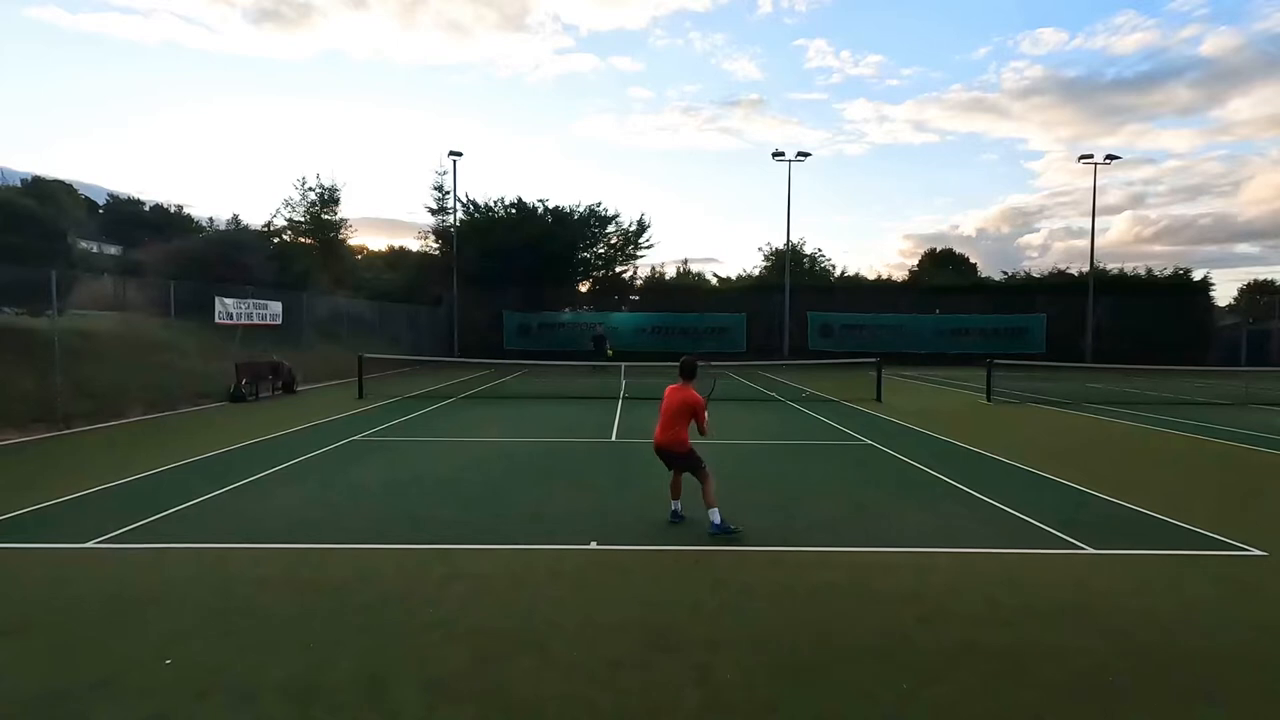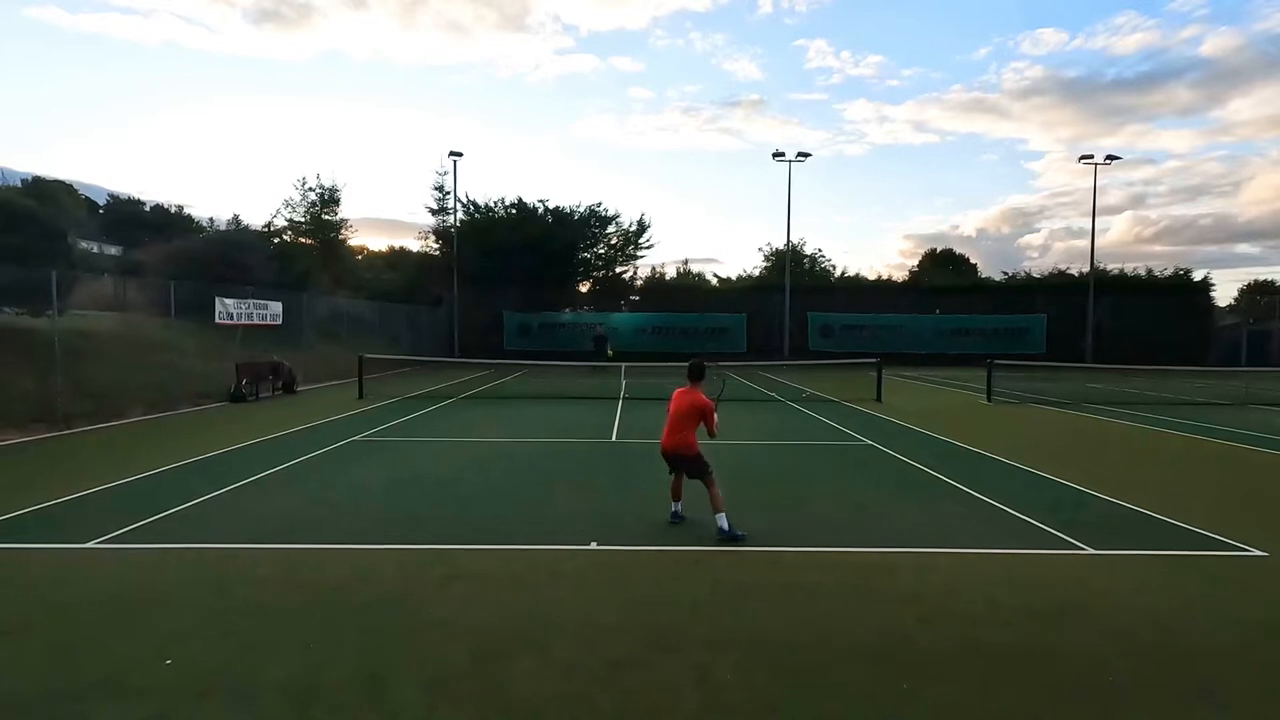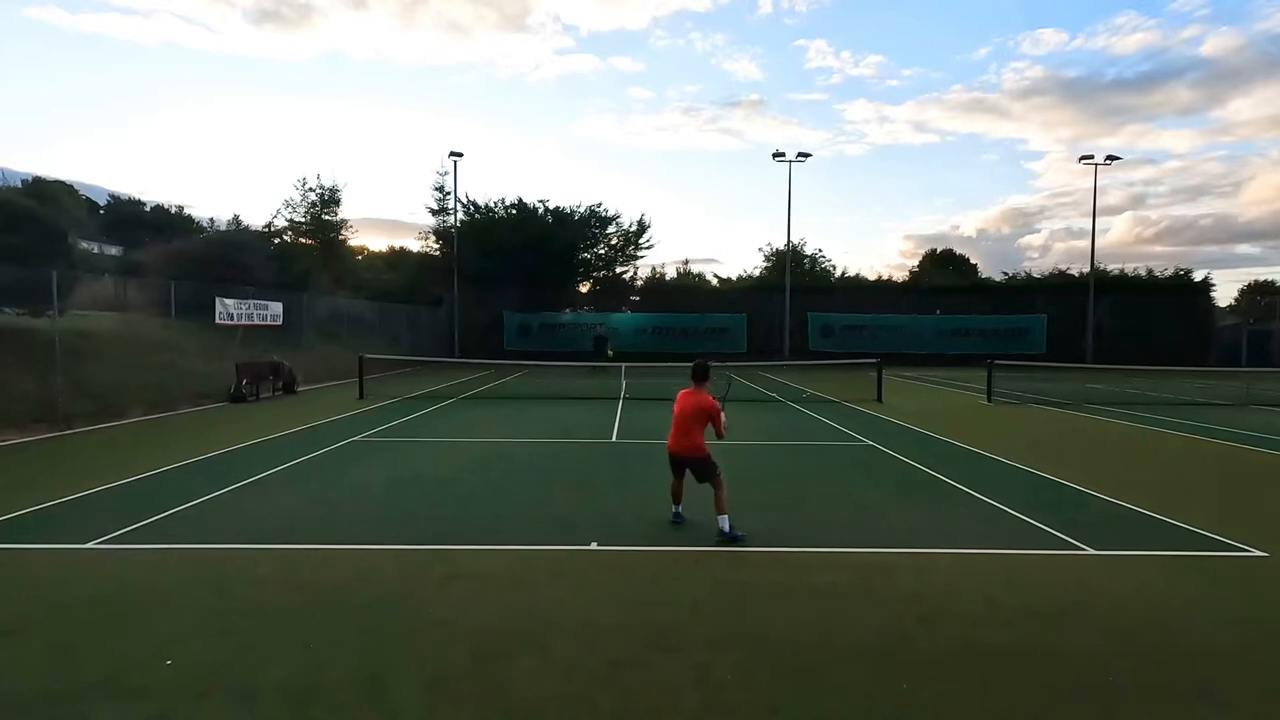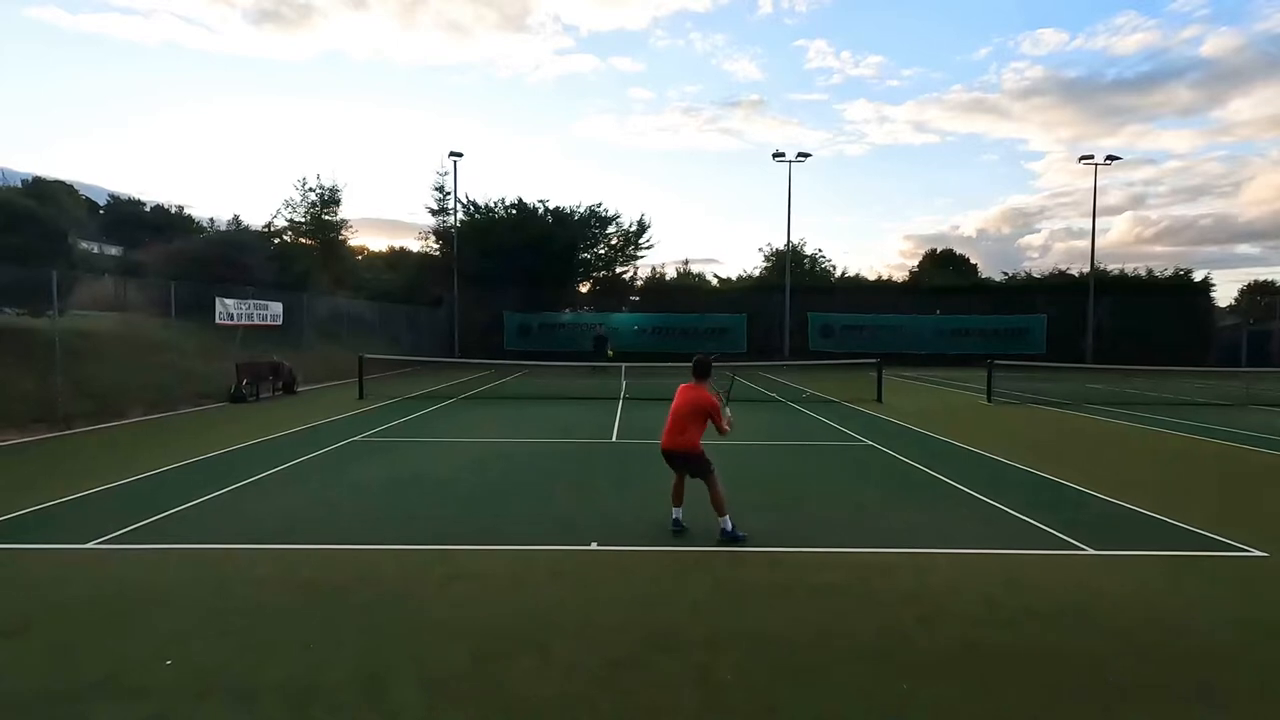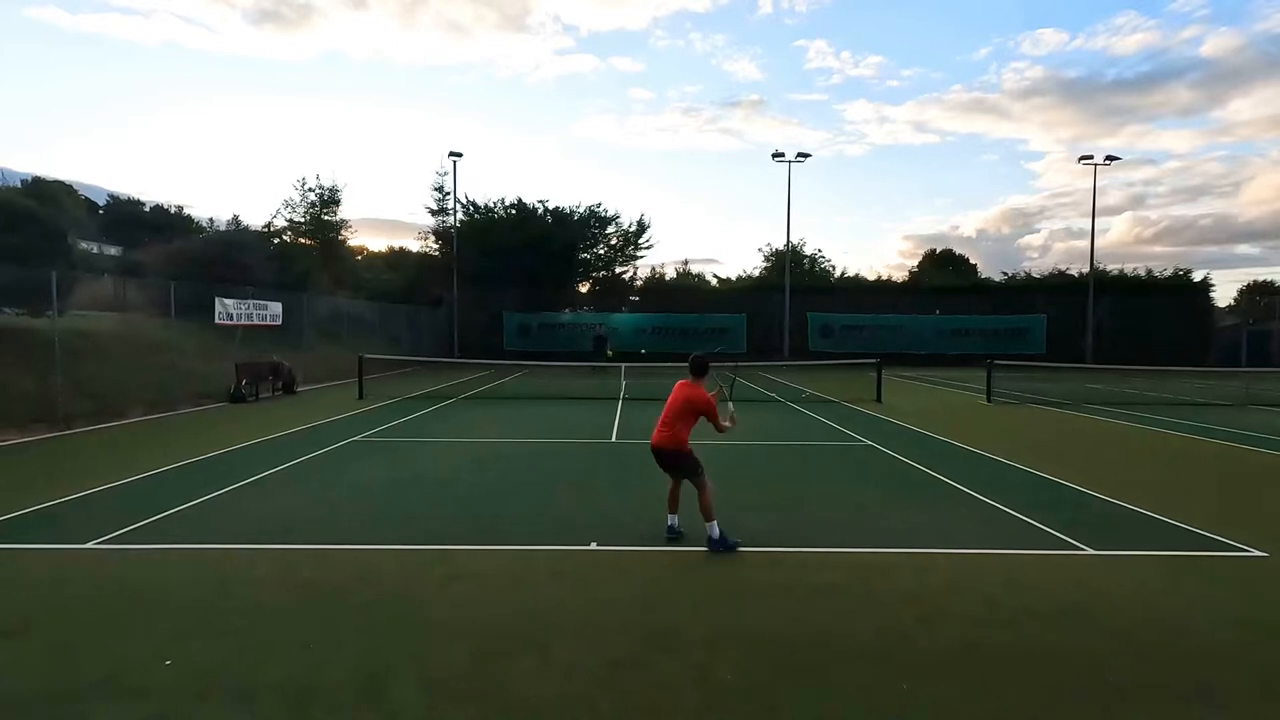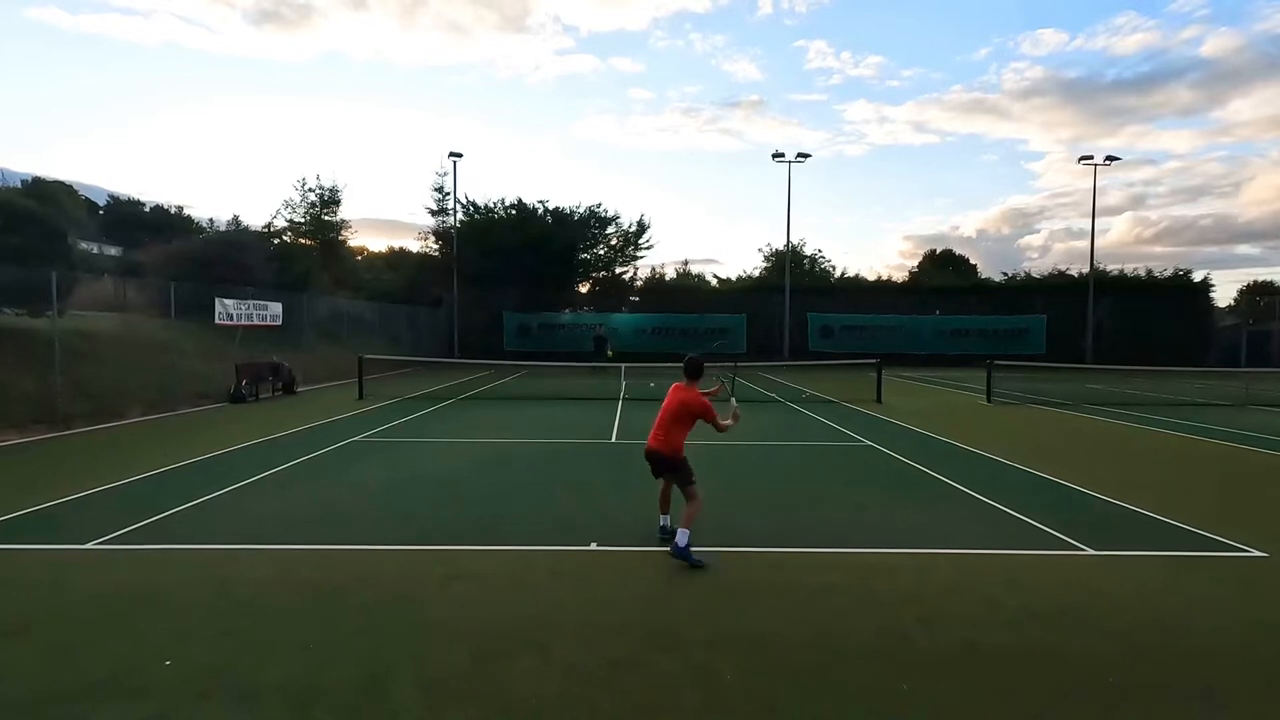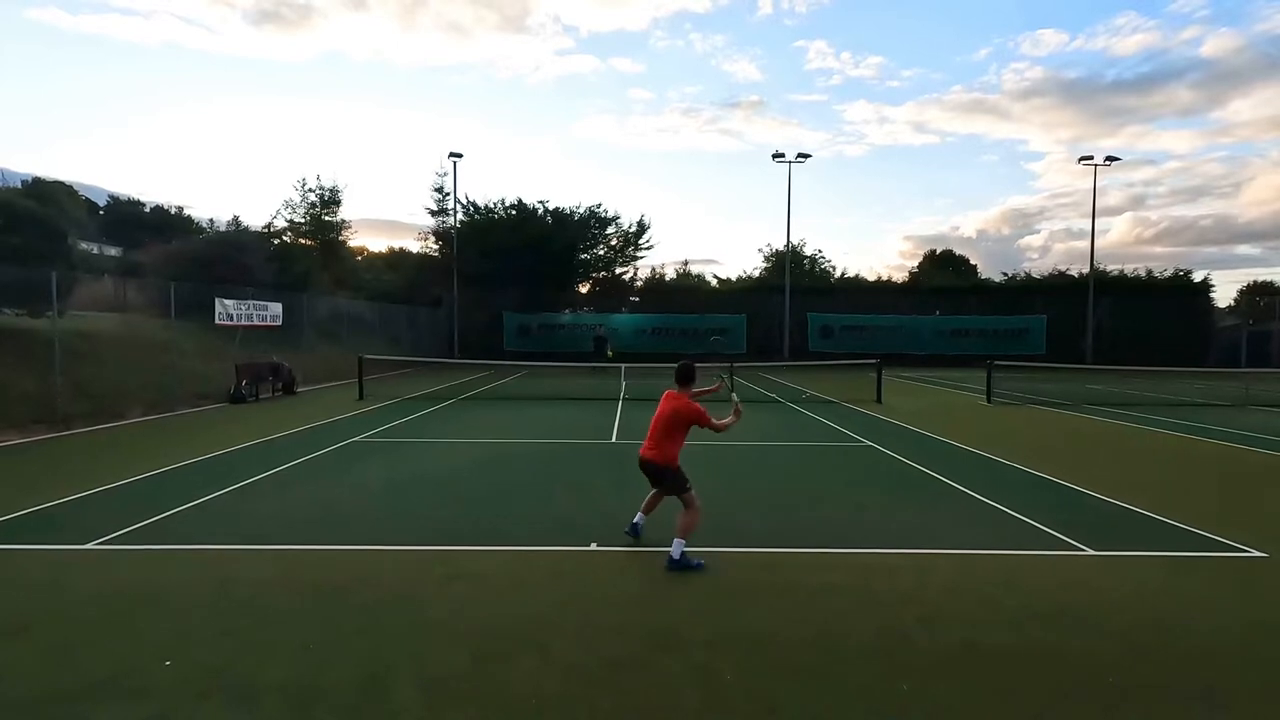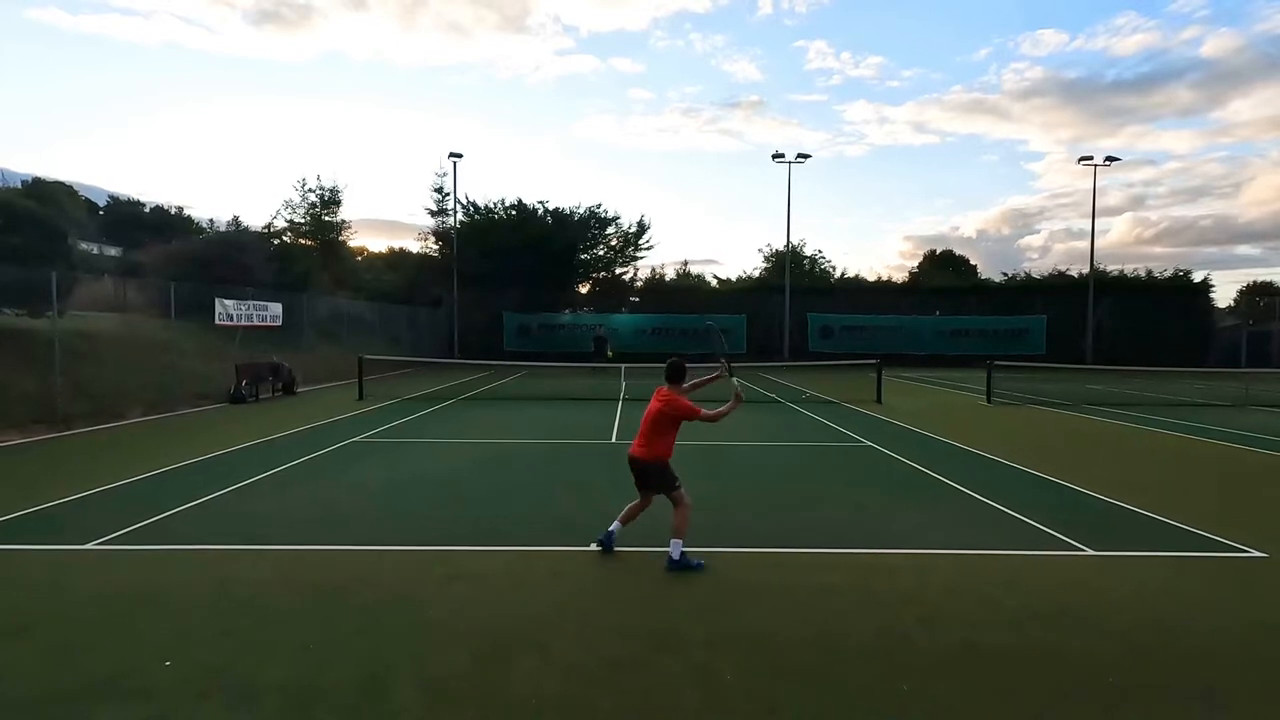
dt=0.1s
person 1, frame 1
left shoulder: (669, 390)
right shoulder: (696, 400)
right elbow: (702, 432)
right wrist: (704, 419)
left hip: (660, 444)
right hip: (679, 446)
left knee: (677, 471)
right knee: (706, 478)
left ankle: (675, 511)
right ankle: (716, 523)
person 1, frame 2
left shoulder: (676, 394)
right shoulder: (704, 403)
right elbow: (712, 434)
right wrist: (714, 422)
left hip: (667, 448)
right hip: (688, 450)
left knee: (678, 475)
right knee: (711, 484)
left ankle: (675, 512)
right ankle: (724, 528)
person 1, frame 3
left shoulder: (681, 395)
right shoulder: (711, 404)
right elbow: (720, 436)
right wrist: (723, 423)
left hip: (674, 450)
right hip: (696, 452)
left knee: (678, 476)
right knee: (718, 485)
left ankle: (676, 512)
right ankle: (725, 529)
person 1, frame 4
left shoulder: (681, 389)
right shoulder: (711, 402)
right elbow: (722, 431)
right wrist: (727, 422)
left hip: (667, 446)
right hip: (689, 448)
left knee: (679, 475)
right knee: (714, 484)
left ankle: (676, 520)
right ankle: (727, 529)
person 1, frame 5
left shoulder: (679, 385)
right shoulder: (706, 399)
right elbow: (721, 428)
right wrist: (731, 422)
left hip: (657, 443)
right hip: (677, 447)
left knee: (676, 480)
right knee: (704, 487)
left ankle: (672, 527)
right ankle: (715, 537)
person 1, frame 6
left shoulder: (674, 388)
right shoulder: (701, 403)
right elbow: (720, 427)
left wrist: (712, 391)
right wrist: (733, 420)
left hip: (651, 448)
right hip: (670, 453)
left knee: (668, 480)
right knee: (693, 498)
left ankle: (665, 527)
right ankle: (680, 546)
person 1, frame 7
left shoulder: (667, 395)
right shoulder: (693, 409)
right elbow: (718, 427)
left wrist: (714, 388)
right wrist: (734, 417)
left hip: (645, 457)
right hip: (665, 462)
left knee: (661, 489)
right knee: (692, 506)
left ankle: (636, 525)
right ankle: (676, 556)
person 1, frame 8
left shoulder: (660, 393)
right shoulder: (678, 404)
left elbow: (686, 388)
right elbow: (712, 417)
left wrist: (716, 376)
right wrist: (735, 403)
left hip: (636, 457)
right hip: (653, 461)
left knee: (645, 500)
right knee: (683, 504)
left ankle: (608, 535)
right ankle: (676, 556)
